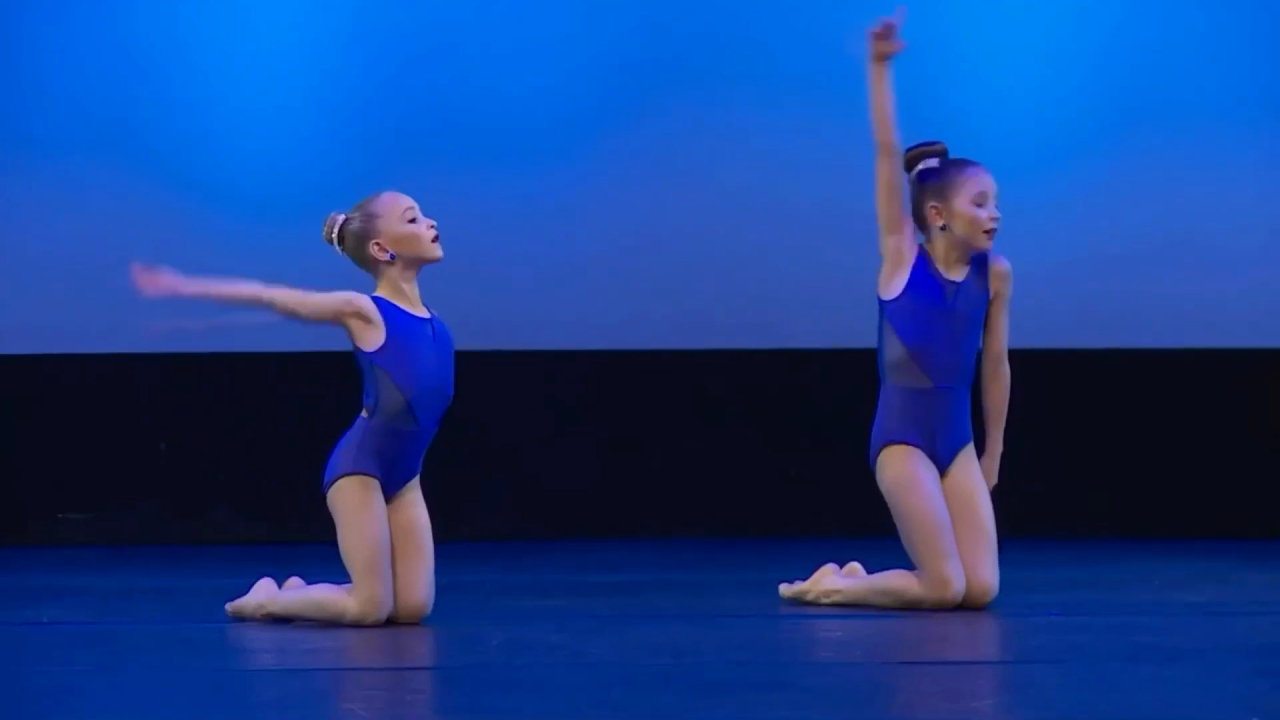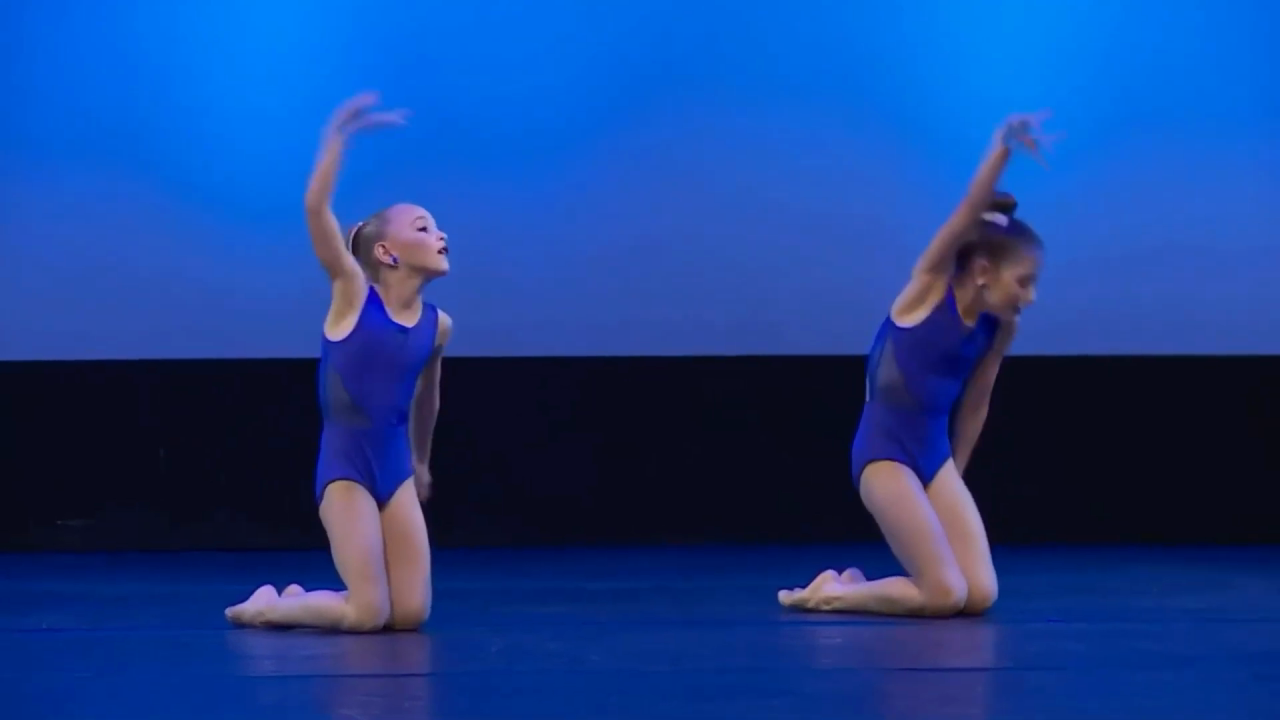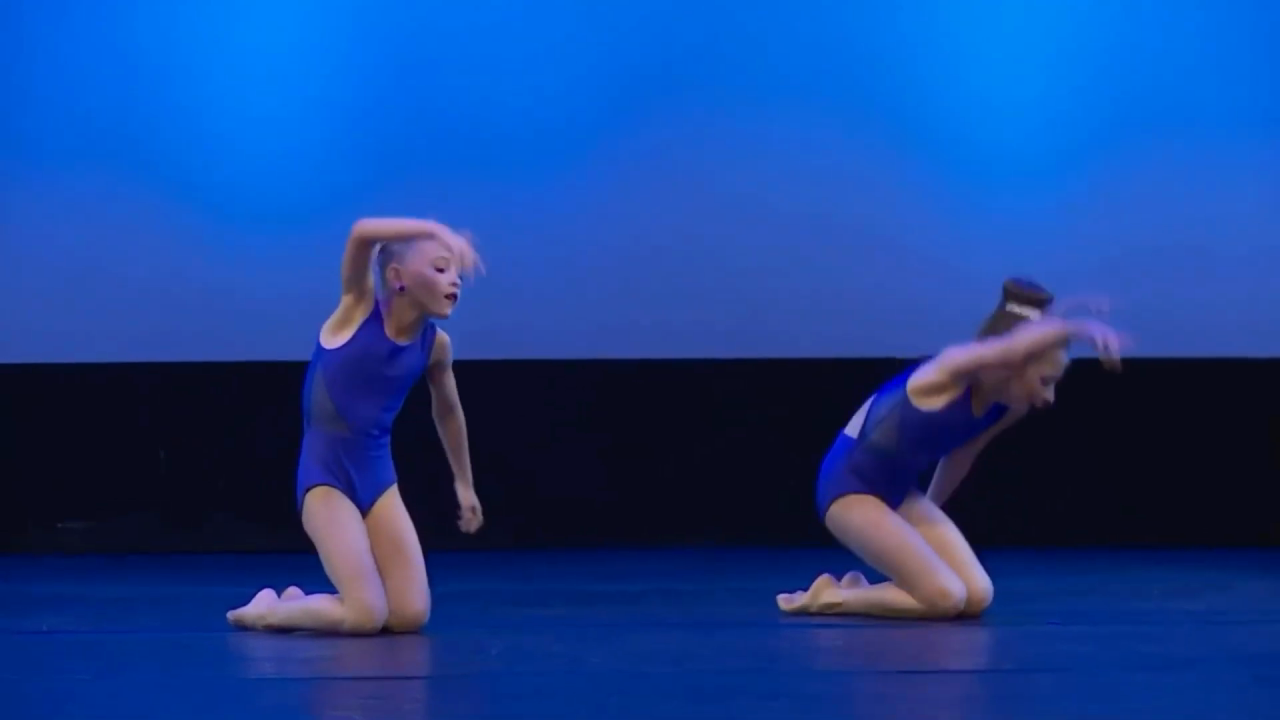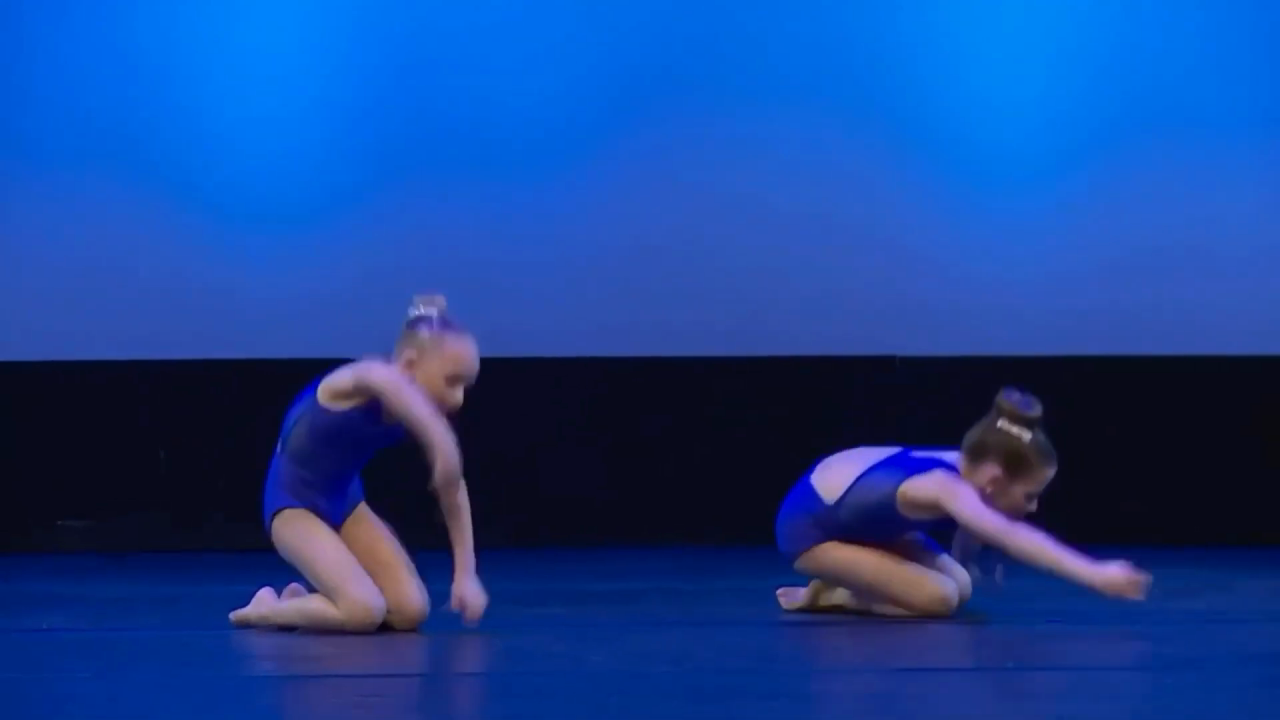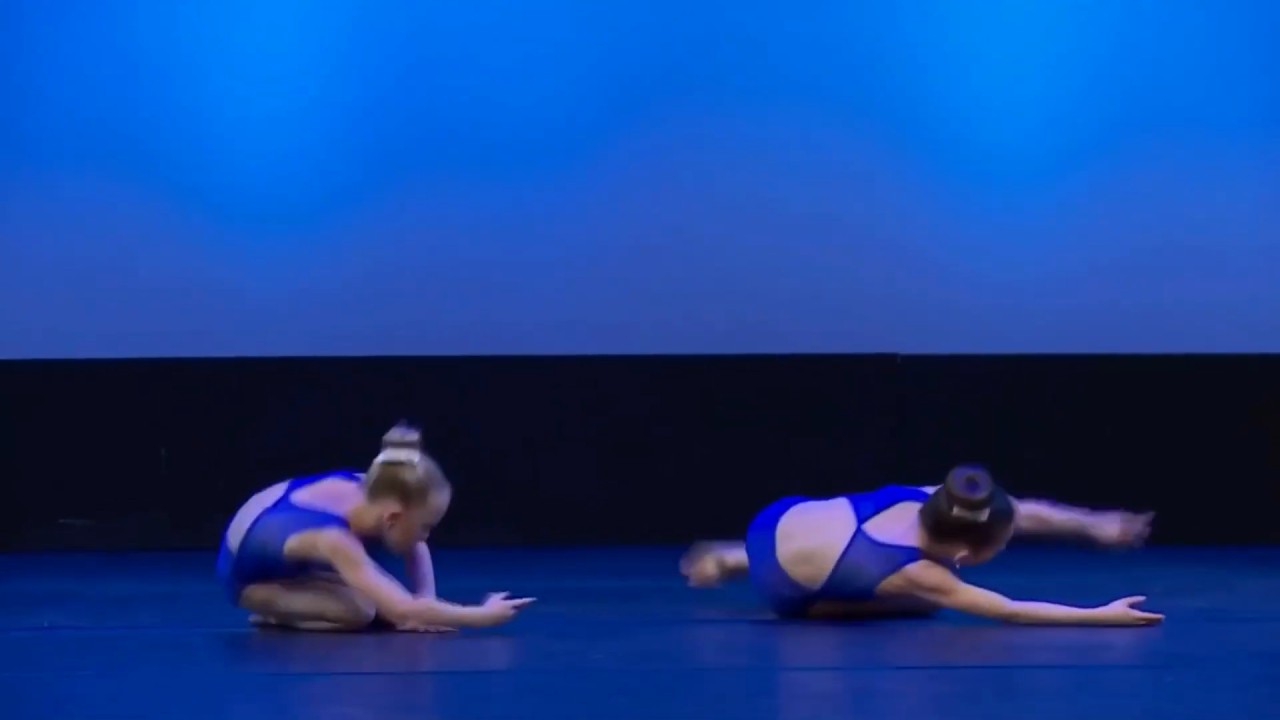
dt=0.5s
person 1, frame 1
left shoulder: (995, 275)
right shoulder: (901, 256)
left elbow: (996, 368)
right elbow: (887, 155)
left wrist: (993, 454)
right wrist: (880, 66)
left hip: (958, 441)
right hip: (902, 437)
left knee: (981, 589)
right knee: (945, 590)
left ankle: (857, 580)
right ankle: (830, 587)
person 1, frame 2
left shoulder: (1001, 327)
right shoulder: (929, 289)
left elbow: (975, 405)
right elbow: (968, 213)
left wrist: (953, 475)
right wrist: (1004, 145)
left hip: (935, 456)
right hip: (885, 453)
left knee: (981, 595)
right knee: (947, 596)
left ankle: (855, 584)
right ankle: (830, 592)
person 1, frame 3
left shoulder: (1007, 407)
right shoulder: (955, 368)
right elbow: (1024, 341)
left wrist: (926, 516)
left hip: (898, 492)
right hip: (846, 486)
left knee: (977, 596)
right knee: (947, 597)
left ankle: (860, 588)
right ankle: (830, 597)
person 1, frame 4
left shoulder: (968, 480)
right shoulder: (944, 487)
left elbow: (976, 531)
right elbow: (1011, 535)
left wrist: (956, 563)
right wrist: (1093, 574)
left hip: (855, 518)
right hip: (810, 530)
left knee: (958, 586)
right knee: (941, 599)
left ankle: (842, 583)
right ankle: (828, 597)
person 1, frame 5
left shoulder: (922, 498)
right shoulder: (918, 572)
left elbow: (1022, 512)
right elbow: (1010, 610)
left wrist: (1094, 523)
right wrist: (1101, 616)
left hip: (778, 522)
right hip: (781, 591)
right knee: (924, 601)
left ankle: (732, 558)
person 2, frame 1
left shoulder: (430, 320)
right shoulder: (362, 310)
right elbow: (272, 297)
right wrist: (185, 286)
left hip: (405, 475)
right hip: (360, 467)
left knee: (413, 608)
right knee: (372, 608)
left ankle: (297, 594)
right ankle: (269, 598)
person 2, frame 2
left shoulder: (437, 325)
right shoulder: (353, 296)
right elbow: (315, 206)
left wrist: (420, 462)
right wrist: (340, 130)
left hip: (396, 472)
right hip: (345, 469)
left knee: (410, 615)
right knee: (368, 614)
left ankle: (299, 599)
right ankle: (267, 606)
person 2, frame 3
left shoulder: (435, 345)
right shoulder: (358, 309)
left elbow: (448, 413)
right elbow: (362, 232)
left wrist: (464, 484)
right wrist: (437, 231)
left hip: (378, 477)
right hip: (325, 475)
left knee: (411, 615)
right knee: (367, 617)
left ankle: (300, 603)
right ankle: (266, 610)
person 2, frame 4
left shoulder: (420, 410)
right shoulder: (362, 381)
left elbow: (453, 487)
right elbow: (389, 384)
left wrist: (465, 572)
right wrist: (441, 442)
left hip: (345, 500)
right hip: (294, 502)
left knee: (411, 612)
right knee: (365, 612)
left ankle: (301, 600)
right ankle: (268, 609)
person 2, frame 5
left shoulder: (359, 486)
right shoulder: (329, 538)
left elbow: (417, 552)
right elbow: (402, 610)
left wrist: (425, 606)
right wrist: (482, 615)
right hip: (250, 577)
left knee: (390, 600)
right knee: (360, 613)
right ankle: (280, 610)
